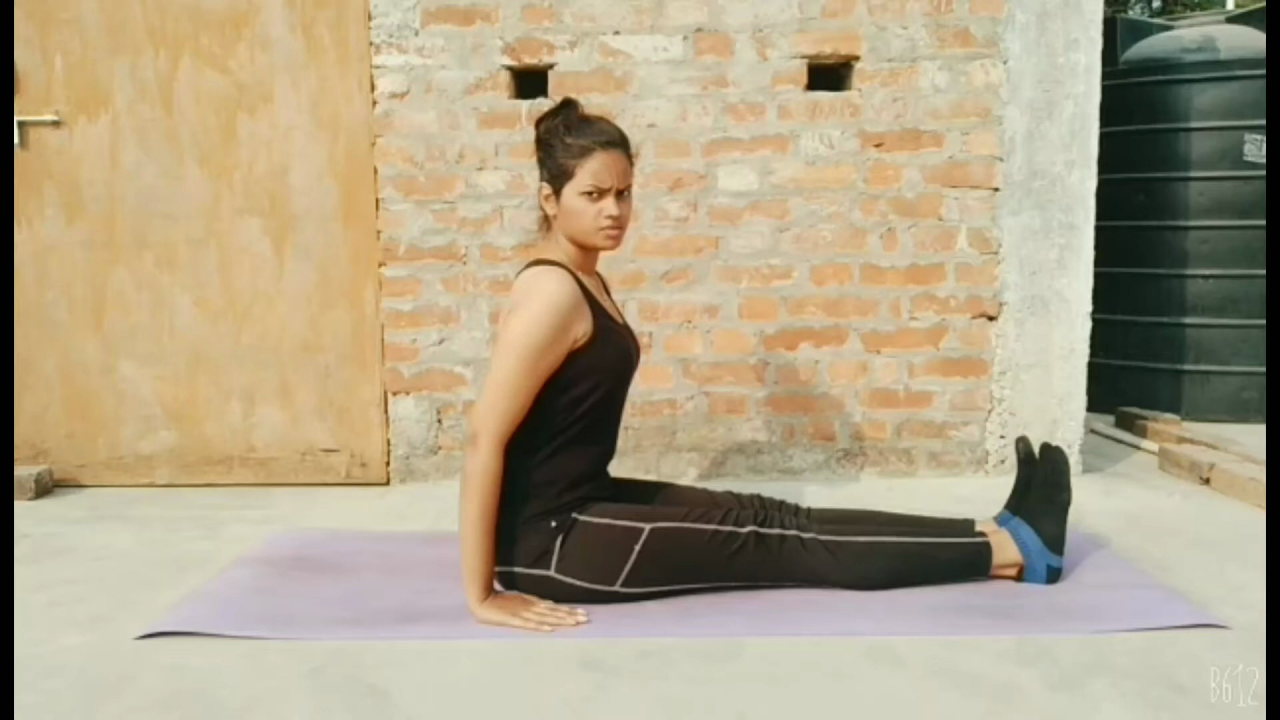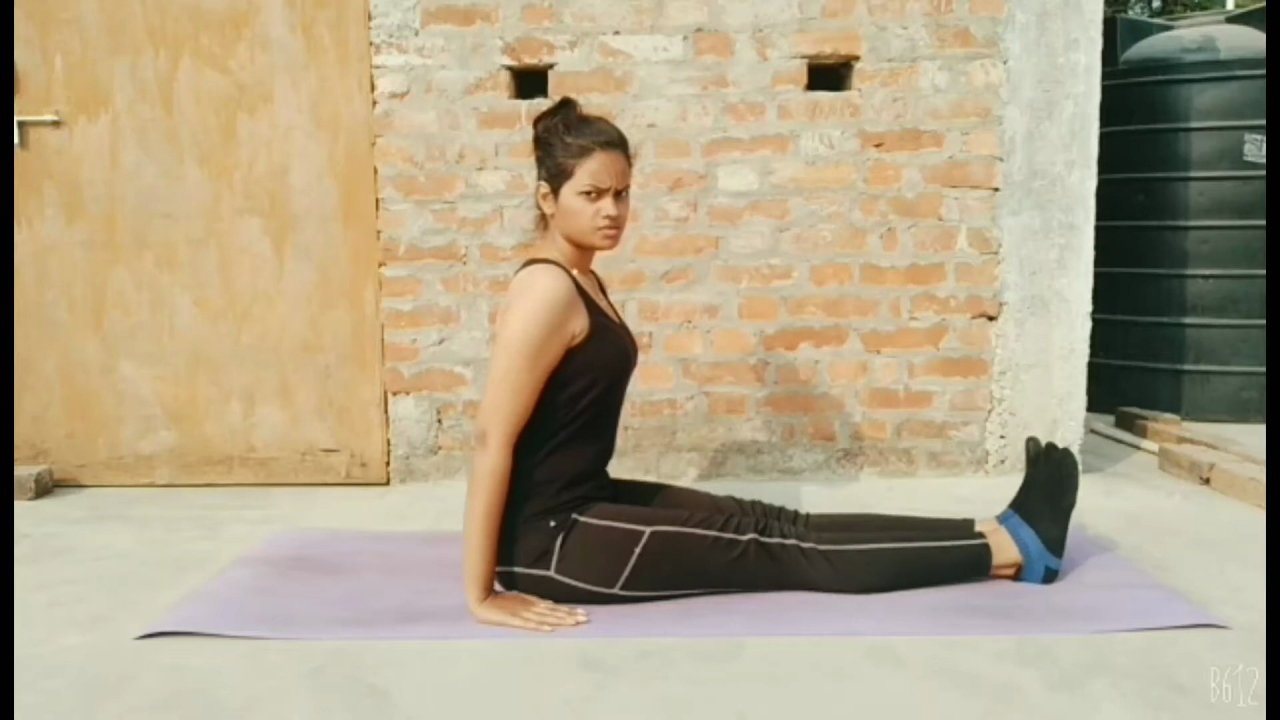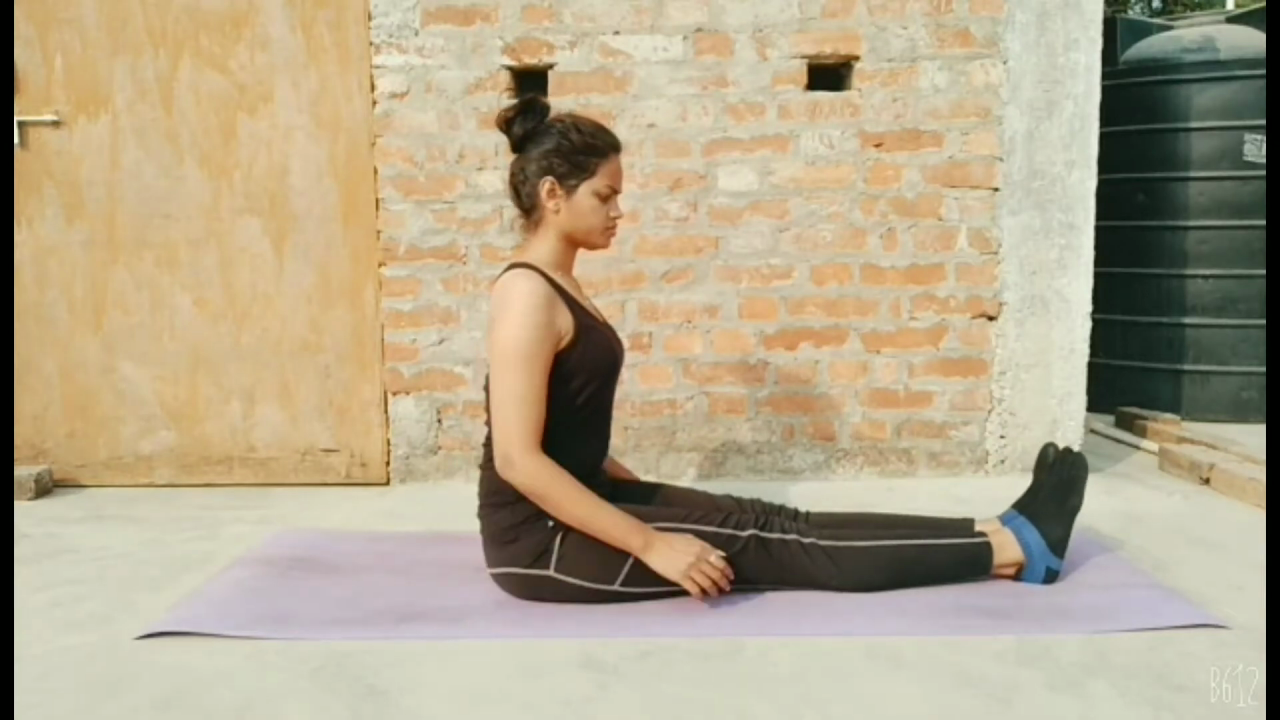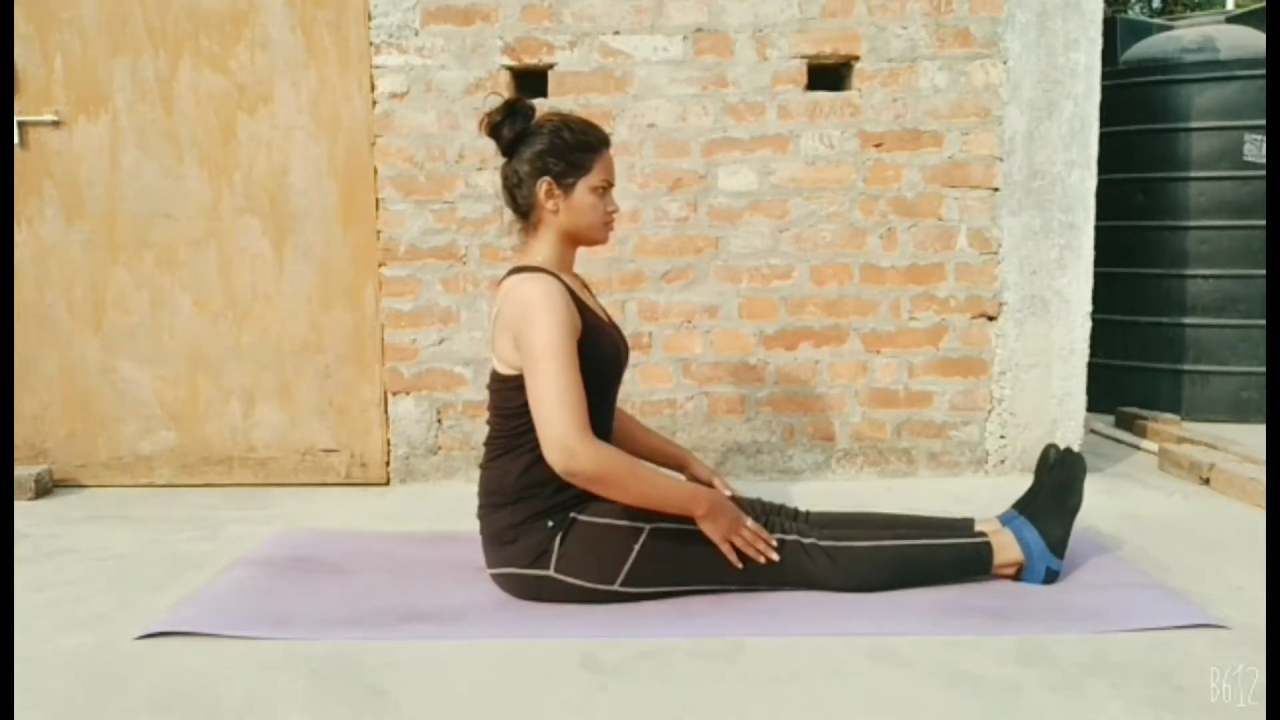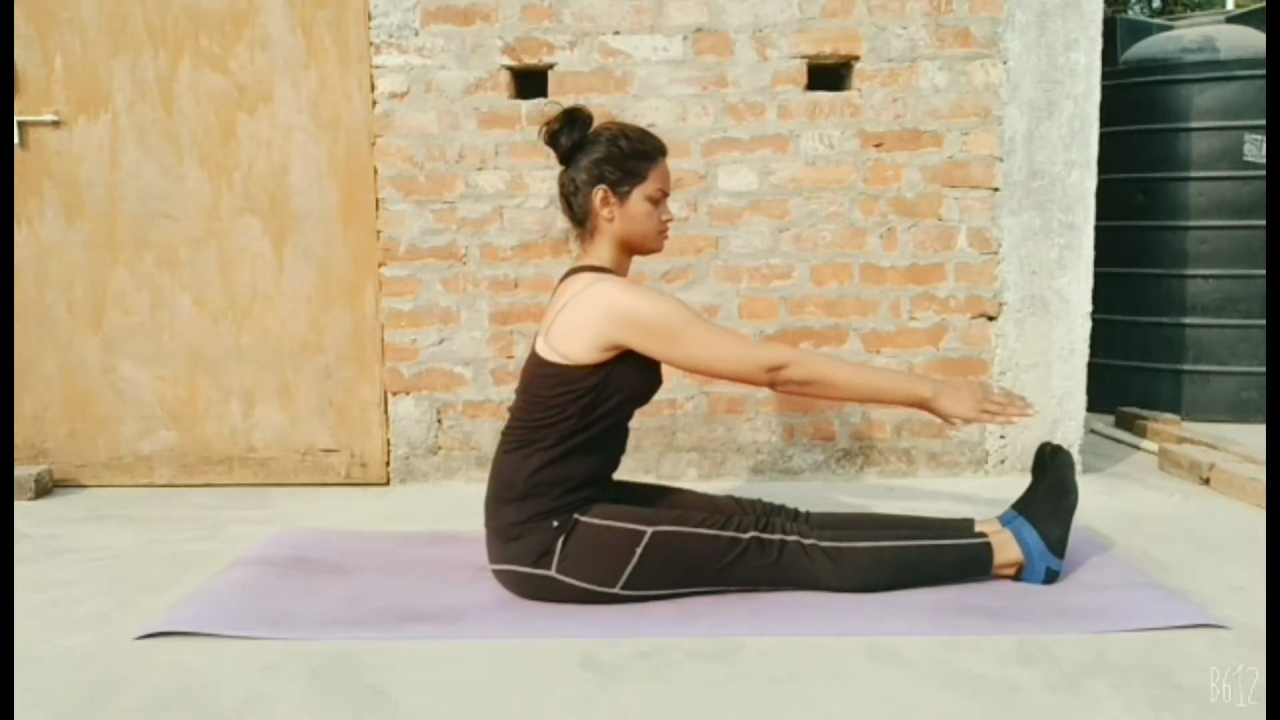
dt=1s
person 1, frame 1
left shoulder: (583, 281)
right shoulder: (552, 293)
right elbow: (485, 438)
right wrist: (483, 594)
left hip: (583, 505)
right hip: (550, 540)
left knee: (772, 520)
right knee: (770, 539)
left ankle: (1000, 535)
right ankle: (1015, 550)
person 1, frame 2
left shoulder: (579, 282)
right shoulder: (547, 291)
right elbow: (493, 438)
right wrist: (483, 594)
left hip: (583, 506)
right hip: (549, 539)
left knee: (766, 525)
right knee: (771, 545)
left ankle: (1002, 536)
right ankle: (1013, 549)
person 1, frame 3
left shoulder: (556, 285)
right shoulder: (527, 296)
right elbow: (517, 458)
left wrist: (636, 501)
right wrist: (647, 542)
left hip: (573, 508)
right hip: (544, 542)
left knee: (769, 522)
right knee: (769, 545)
left ankle: (1001, 538)
right ankle: (1011, 550)
person 1, frame 4
left shoulder: (562, 287)
right shoulder: (538, 297)
right elbow: (572, 451)
left wrist: (688, 466)
right wrist: (701, 505)
left hip: (570, 514)
right hip: (543, 541)
left knee: (774, 524)
right knee: (773, 543)
left ankle: (1000, 535)
right ankle: (1013, 549)
person 1, frame 5
left shoulder: (599, 290)
right shoulder: (613, 302)
left elbow: (762, 362)
right elbow: (775, 367)
right wrist: (927, 391)
left hip: (574, 510)
right hip: (545, 541)
left knee: (769, 522)
right knee: (771, 544)
left ankle: (994, 535)
right ankle: (1011, 549)
